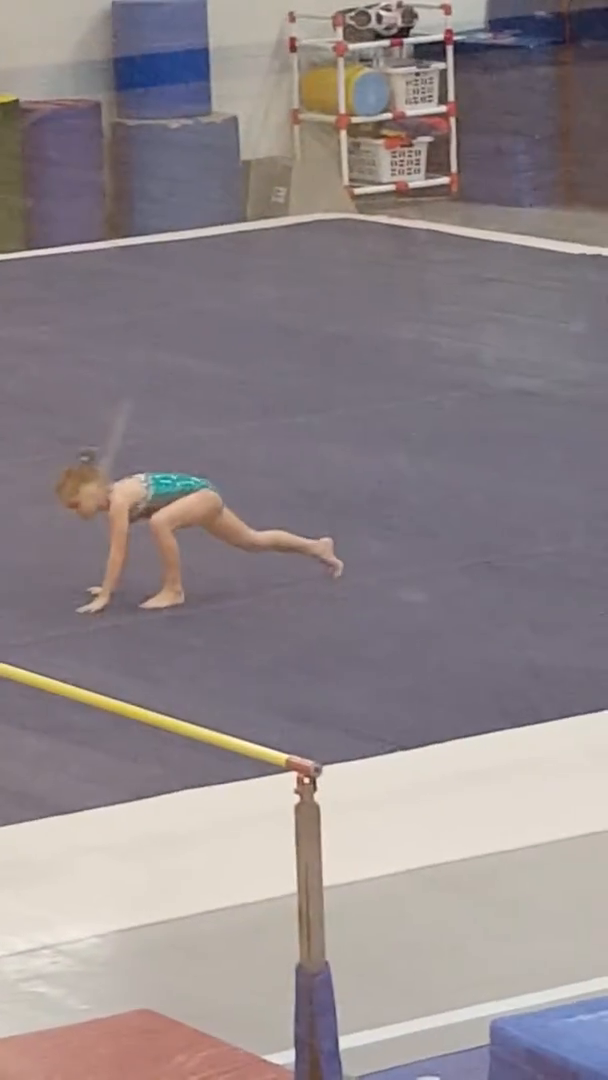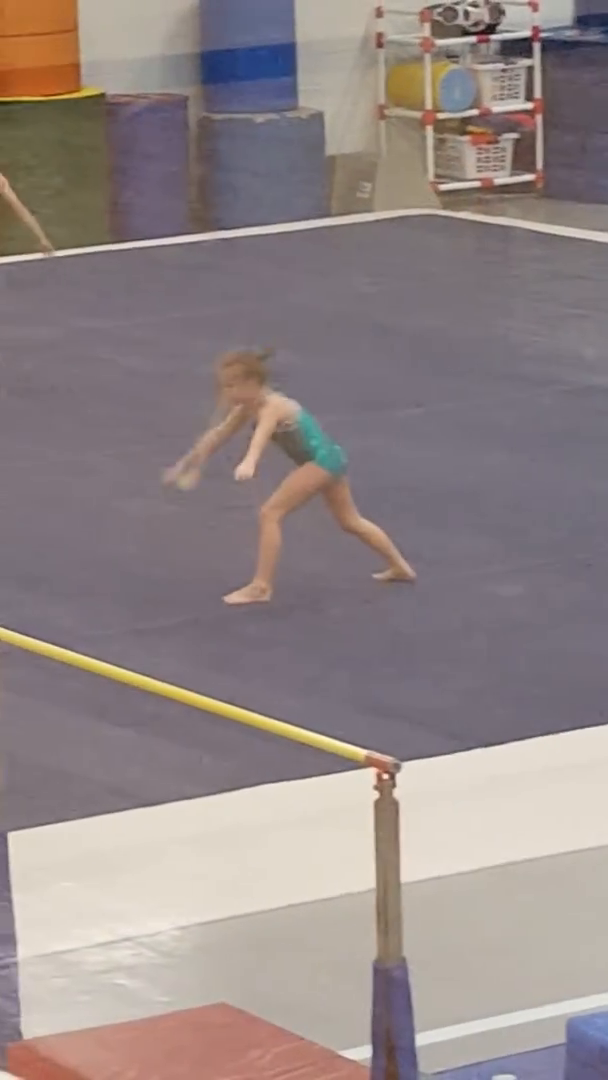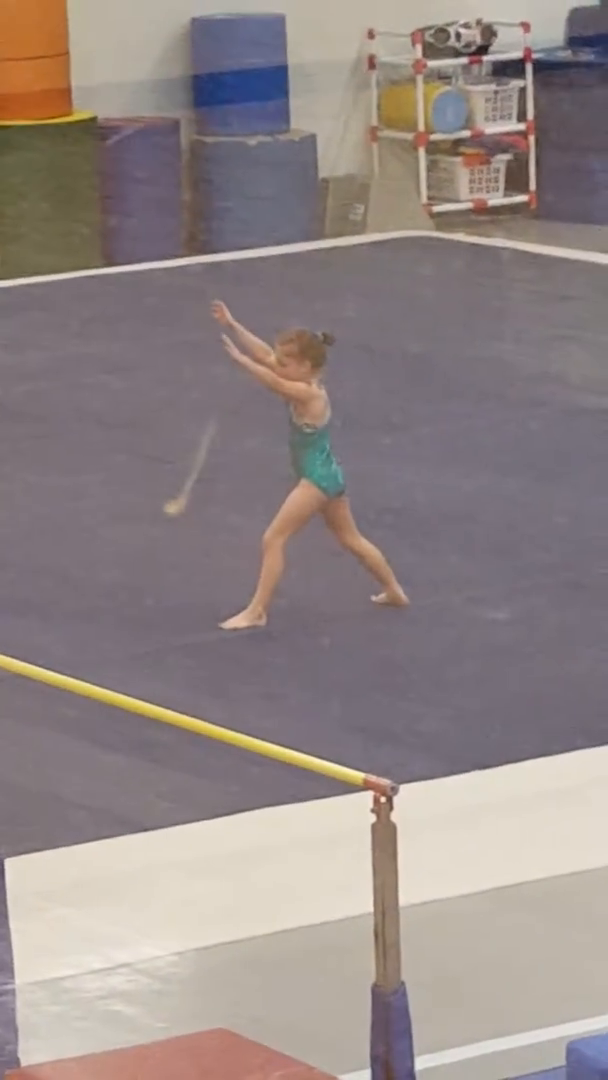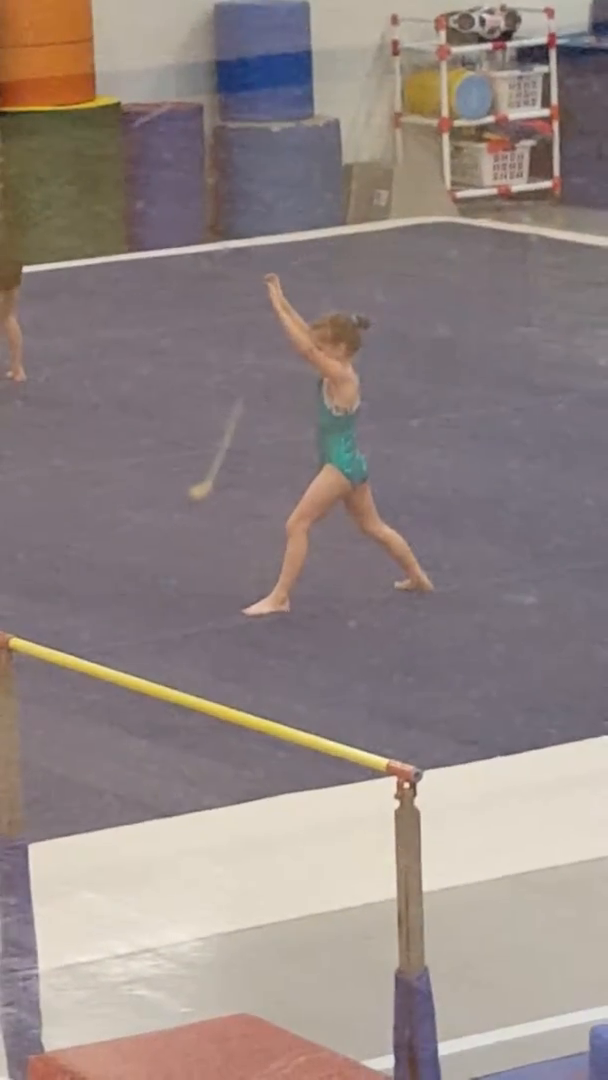
dt=1s
person 1, frame 1
left shoulder: (119, 501)
right shoulder: (114, 496)
left elbow: (117, 552)
right elbow: (119, 549)
left wrist: (105, 595)
right wrist: (109, 584)
left hip: (202, 493)
right hip: (202, 499)
left knee: (160, 522)
right knee: (252, 540)
left ankle: (173, 591)
right ankle: (318, 547)
person 1, frame 2
left shoulder: (272, 407)
right shoulder: (246, 408)
left elbow: (260, 436)
right elbow: (216, 435)
left wrist: (249, 462)
right wrist: (186, 463)
left hip: (322, 460)
right hip: (329, 457)
left knee: (270, 514)
right knee: (350, 520)
left ankle: (261, 586)
right ankle: (400, 567)
person 1, frame 3
left shoulder: (309, 394)
right shoulder: (305, 385)
left elbow: (272, 381)
right elbow: (265, 354)
left wrist: (238, 357)
right wrist: (231, 325)
left hip: (316, 479)
right hip: (327, 475)
left knee: (273, 540)
right knee: (351, 539)
left ankle: (256, 611)
right ankle: (394, 591)
person 1, frame 4
left shoulder: (342, 376)
right shoulder: (337, 369)
left elbow: (306, 349)
right elbow: (308, 336)
left wrist: (279, 310)
right wrist: (282, 301)
left hip: (340, 465)
right hip: (348, 462)
left knee: (296, 526)
right knee: (374, 527)
left ankle: (279, 598)
right ankle: (418, 577)
